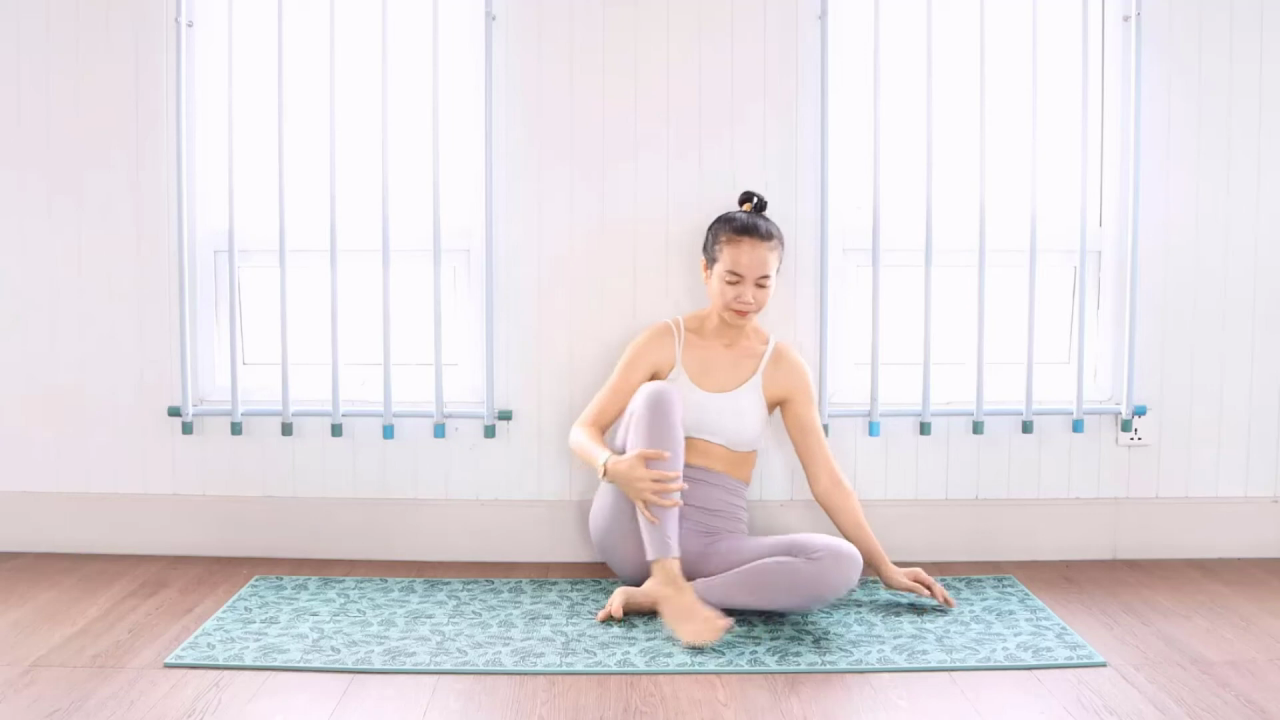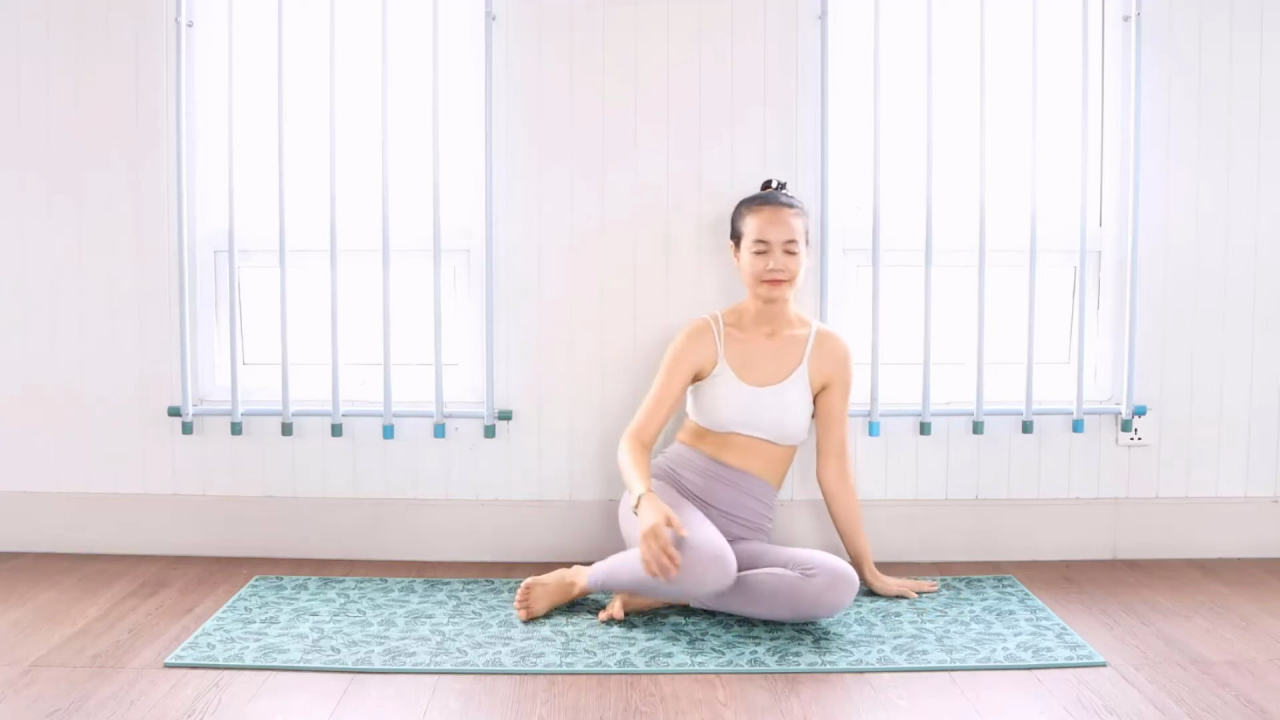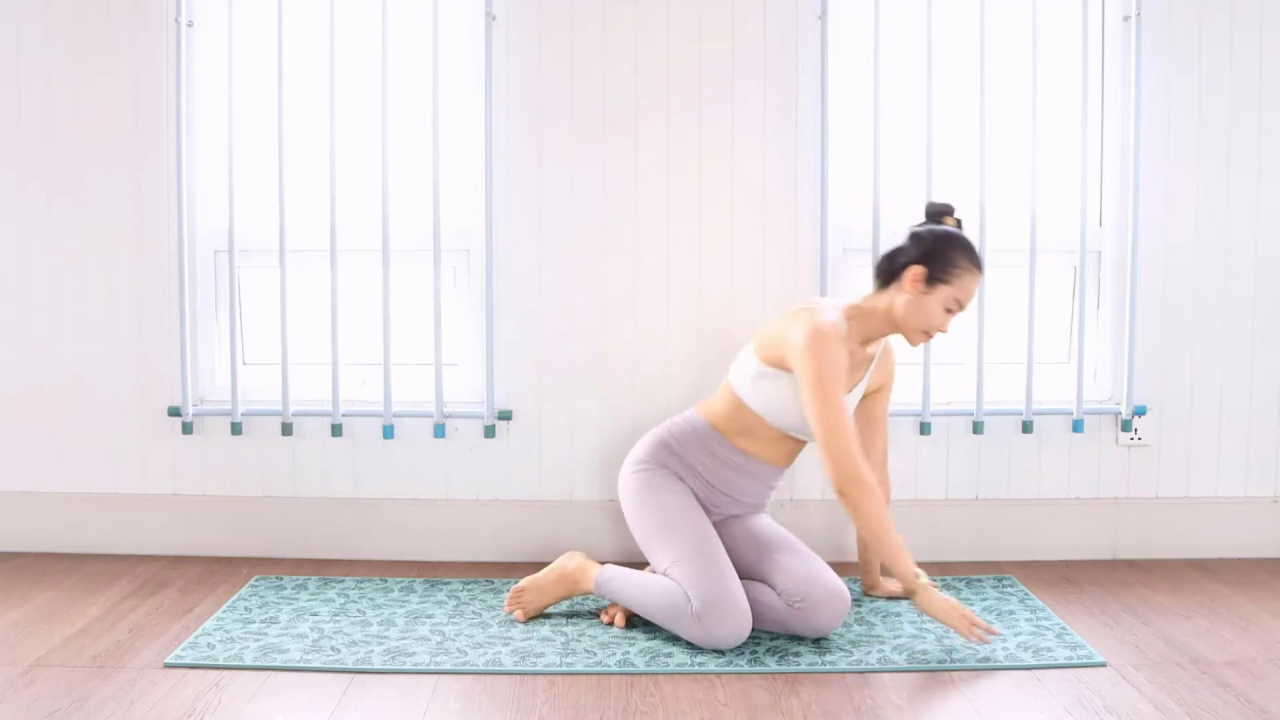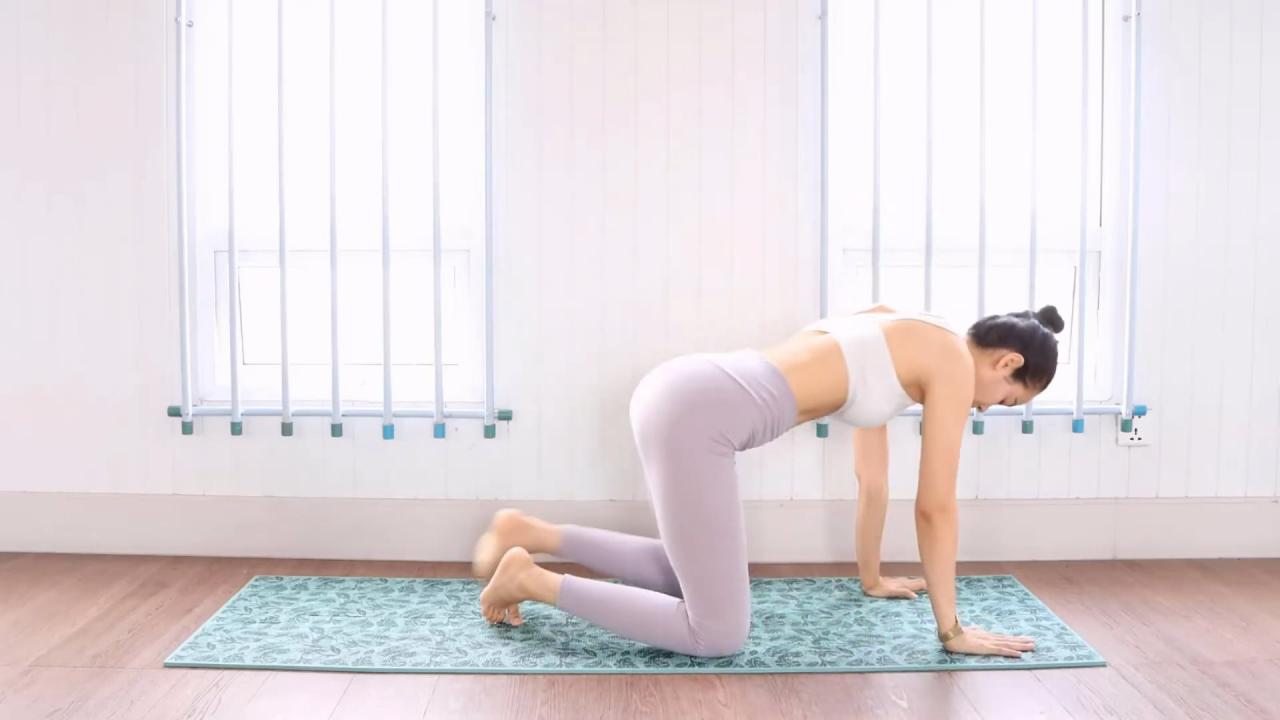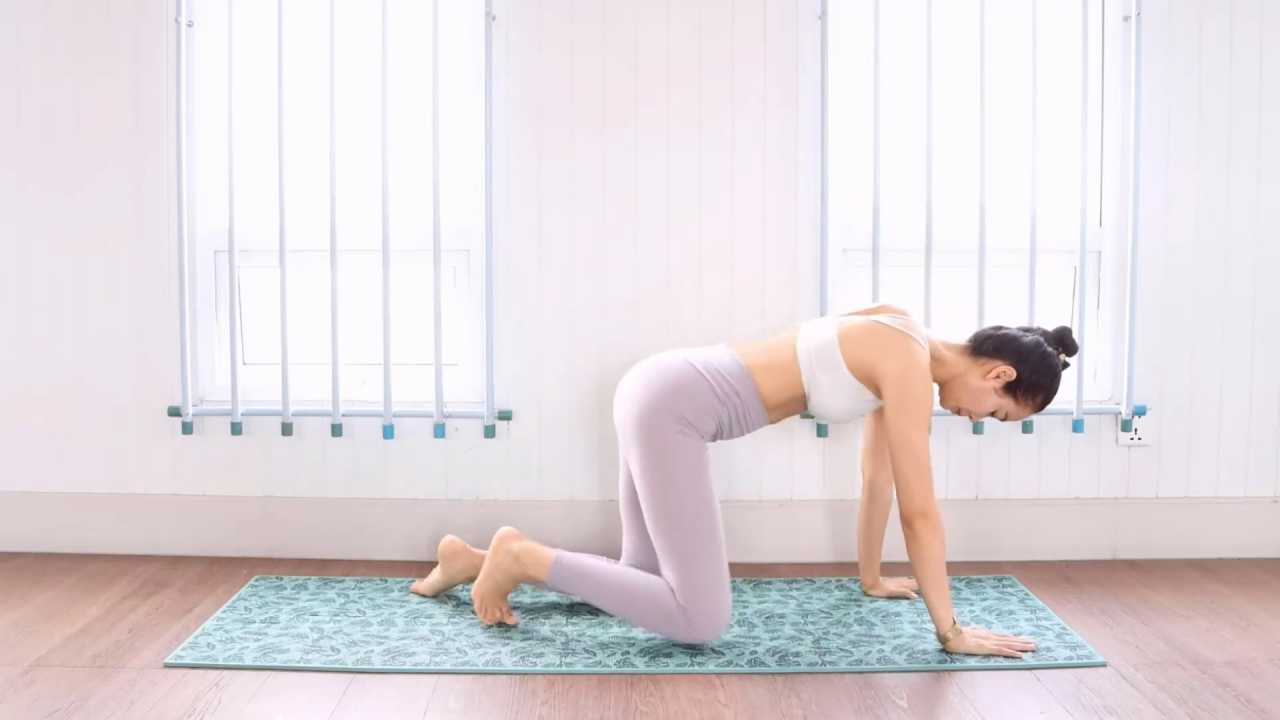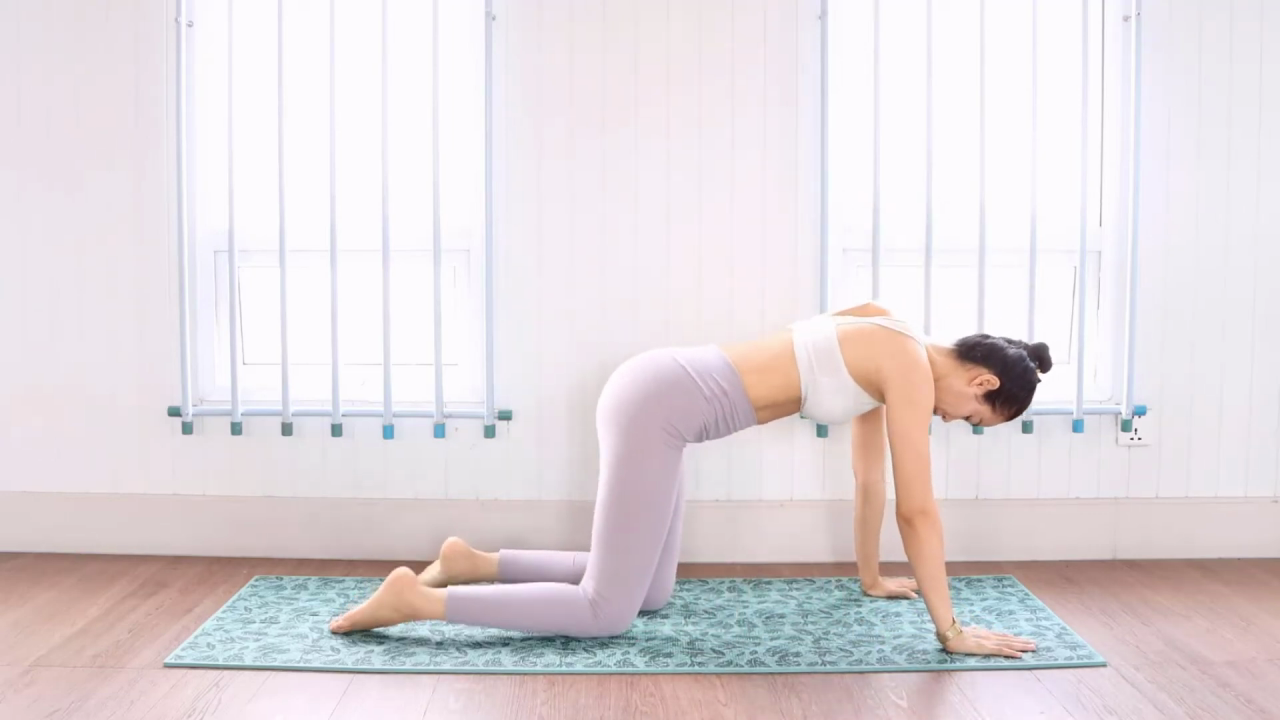
dt=0.7s
person 1, frame 1
left shoulder: (784, 368)
right shoulder: (661, 342)
left elbow: (827, 481)
right elbow: (583, 430)
left wrist: (885, 568)
right wrist: (615, 466)
left hip: (714, 541)
right hip: (635, 525)
left knee: (843, 564)
right knee: (657, 398)
left ankle: (665, 591)
right ankle: (674, 589)
person 1, frame 2
left shoulder: (828, 353)
right shoulder: (703, 337)
left elbow: (834, 473)
right elbow: (635, 439)
left wrist: (869, 571)
right wrist: (646, 502)
left hip: (741, 538)
right hip: (673, 500)
left knee: (838, 585)
right knee: (705, 559)
left ankle: (663, 591)
right ankle: (578, 580)
person 1, frame 3
left shoulder: (880, 358)
right shoulder: (817, 334)
left elbow: (871, 474)
right elbow: (848, 480)
left wrist: (873, 575)
right wrist: (918, 587)
left hip: (737, 508)
right hip: (665, 472)
left knee: (827, 611)
right knee: (723, 627)
left ankle: (675, 577)
right ankle: (585, 572)
person 1, frame 4
left shoulder: (897, 344)
right shoulder: (952, 360)
left elbow: (872, 478)
right elbow: (935, 508)
left wrist: (872, 577)
right wrist: (952, 627)
left hip: (679, 393)
right hip: (694, 419)
left knee: (692, 573)
right knee: (721, 635)
left ankle: (529, 533)
right ankle: (533, 580)
person 1, frame 5
left shoulder: (900, 352)
right shoulder: (909, 363)
left elbow: (879, 475)
right elbow: (919, 509)
left wrist: (871, 578)
right wrist: (951, 629)
left hip: (666, 397)
right hip: (668, 405)
left knee: (657, 591)
right knee: (700, 620)
left ankle: (469, 560)
right ankle: (522, 556)
person 1, frame 6
left shoulder: (884, 351)
right shoulder: (911, 366)
left elbow: (869, 476)
right elbow: (916, 509)
left wrist: (872, 577)
right wrist: (951, 629)
left hip: (654, 395)
right hip: (657, 406)
left knee: (649, 594)
right knee: (607, 614)
left ankle: (473, 563)
right ankle: (415, 599)
